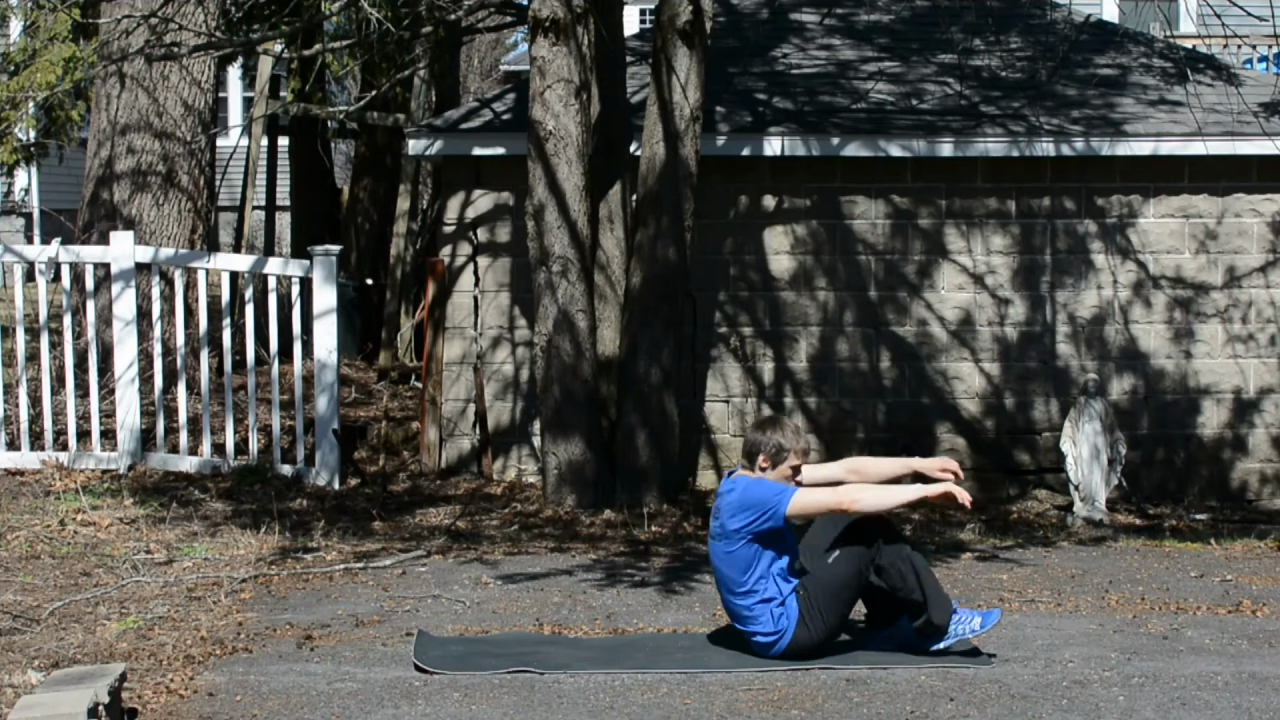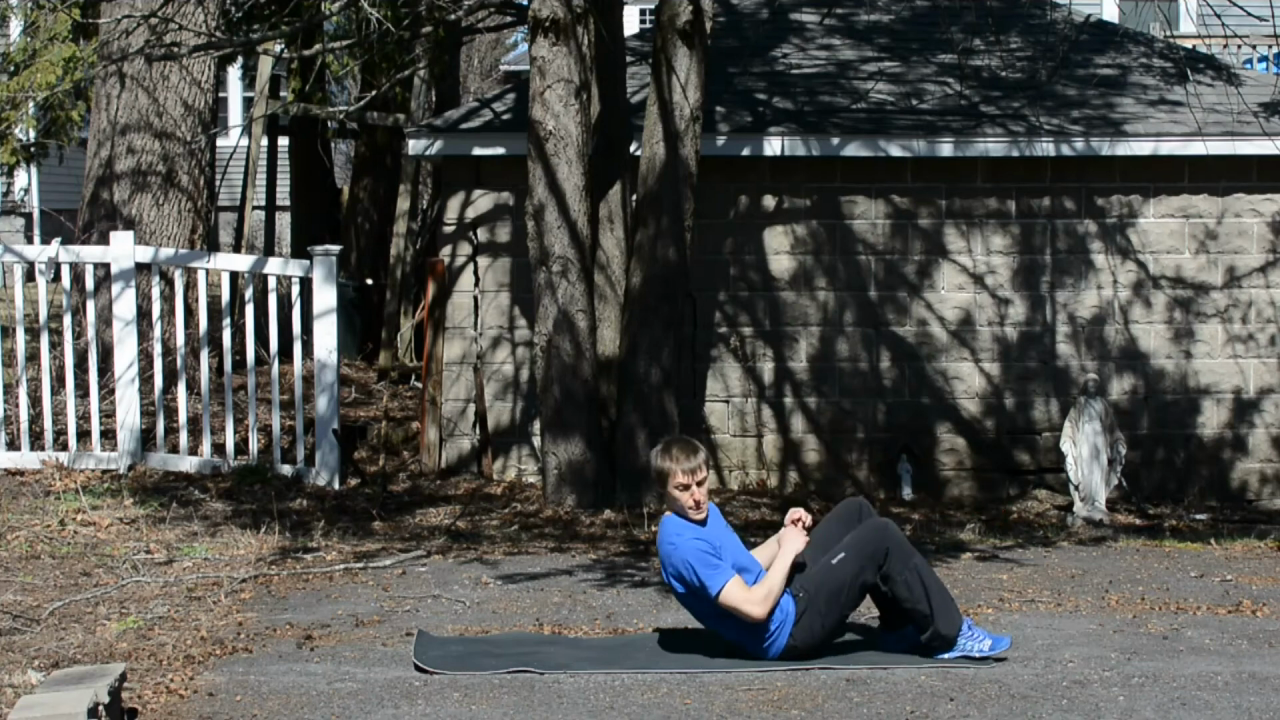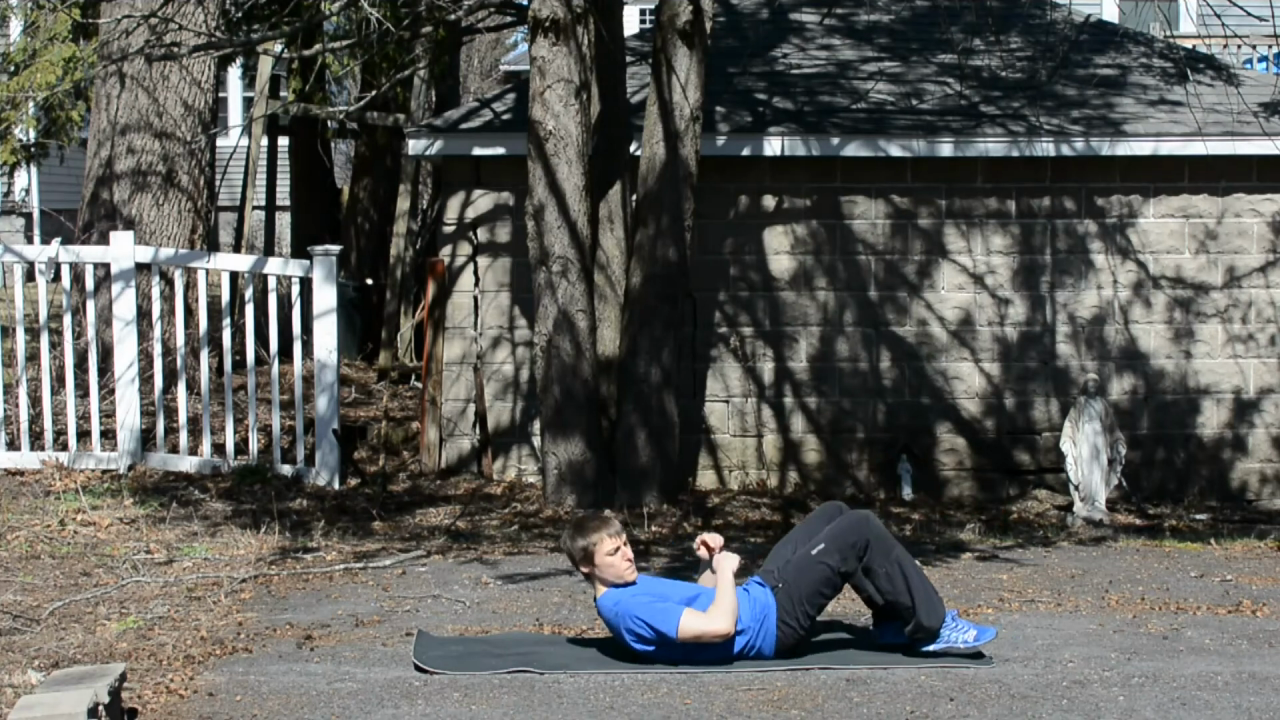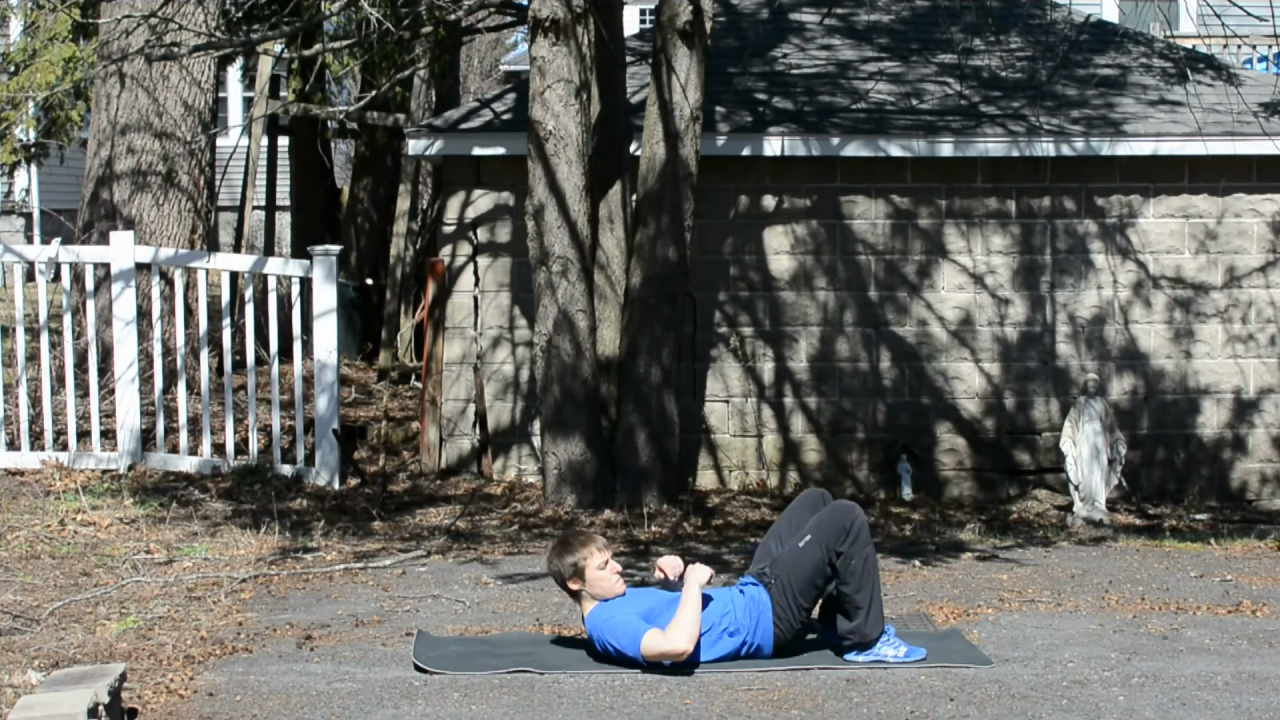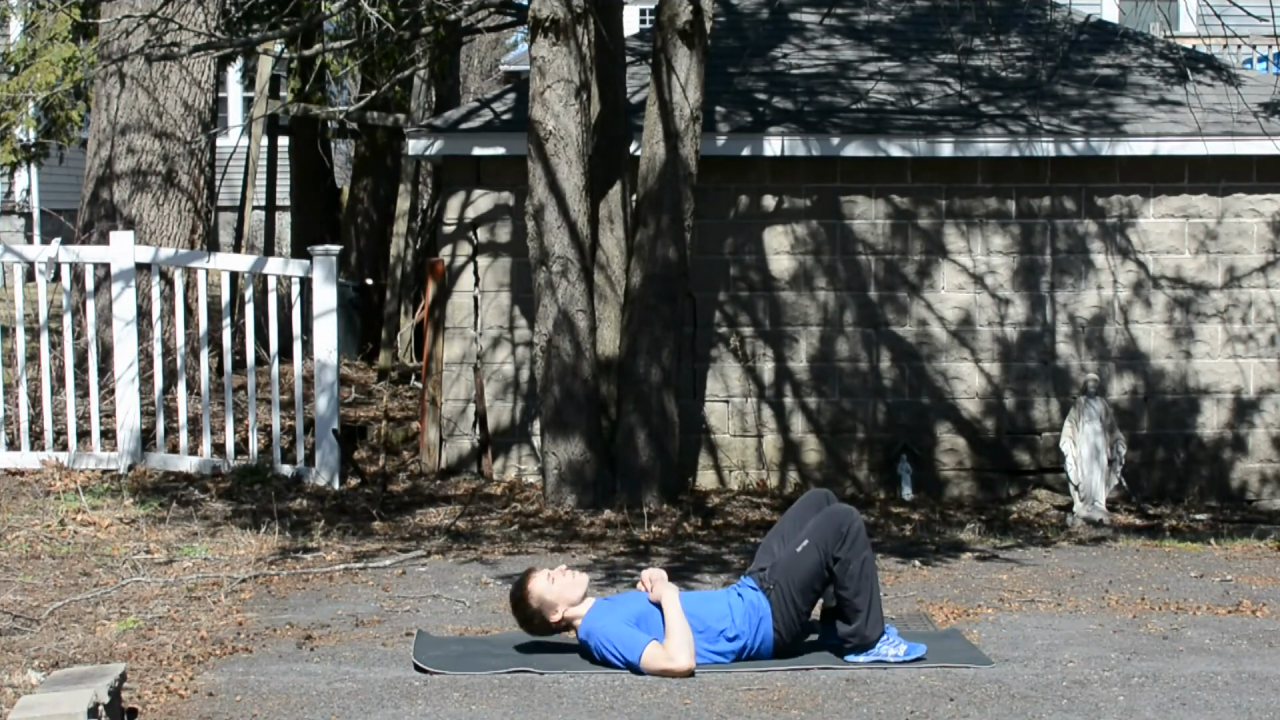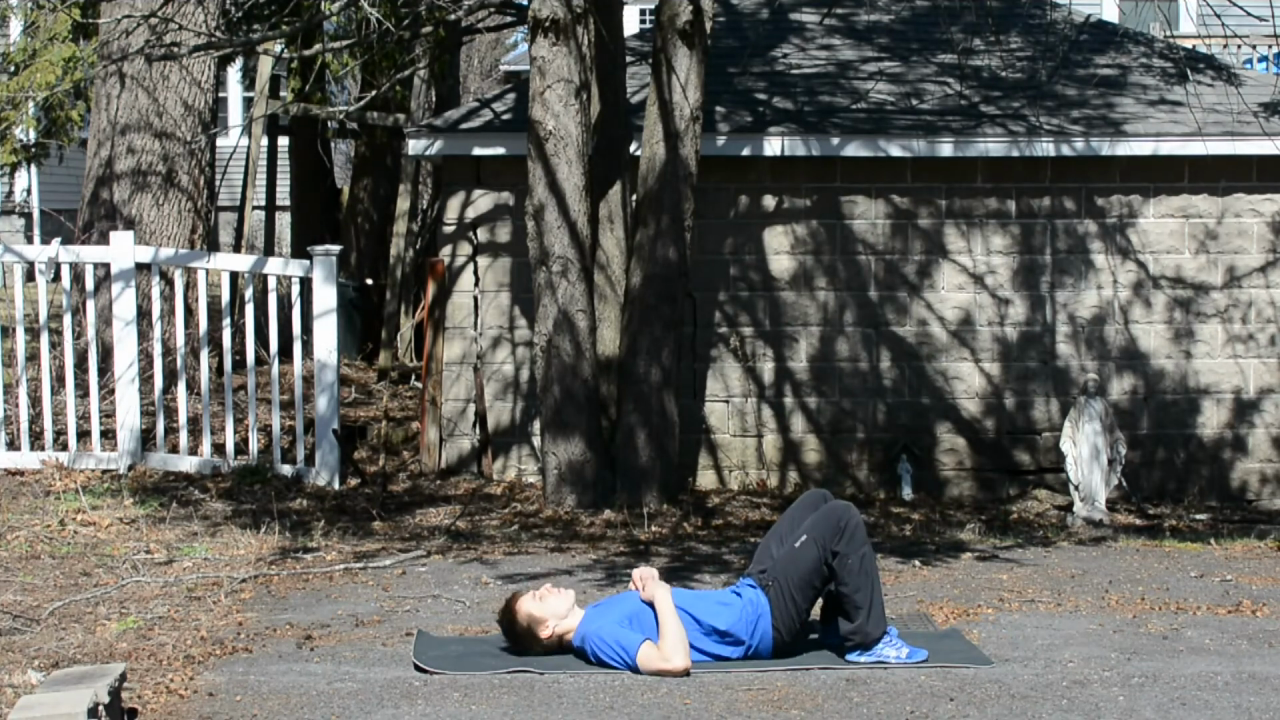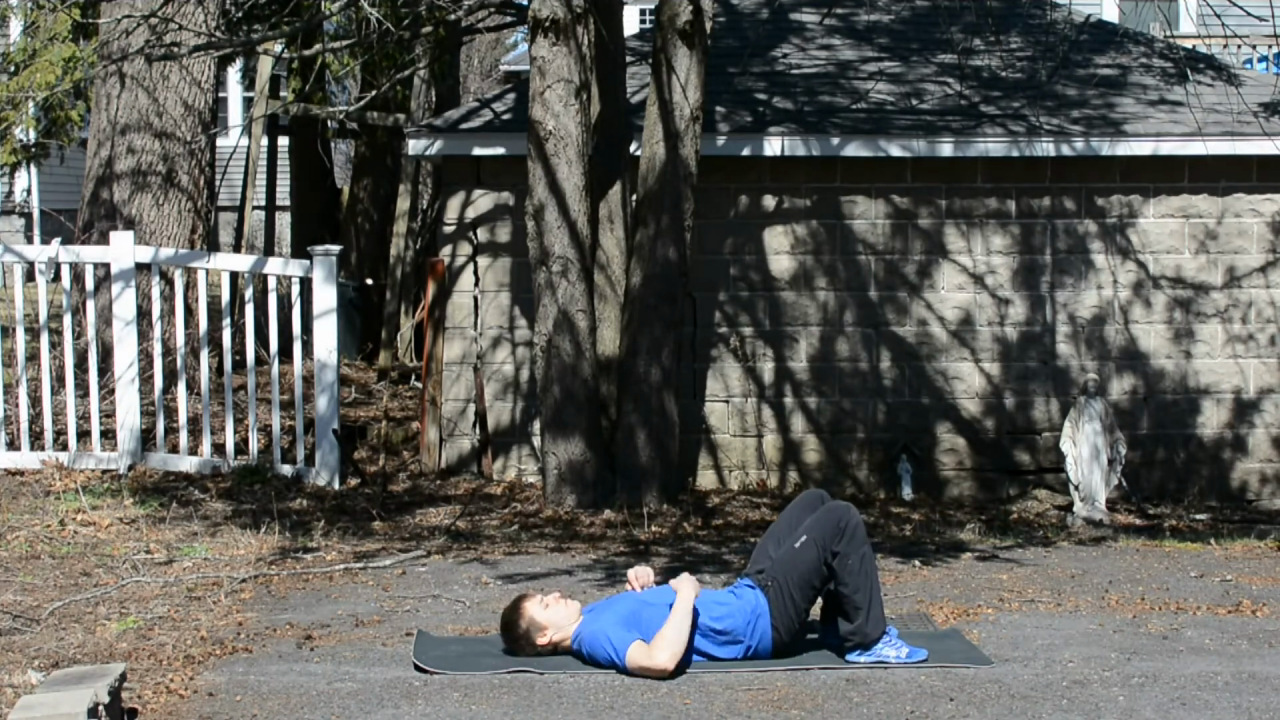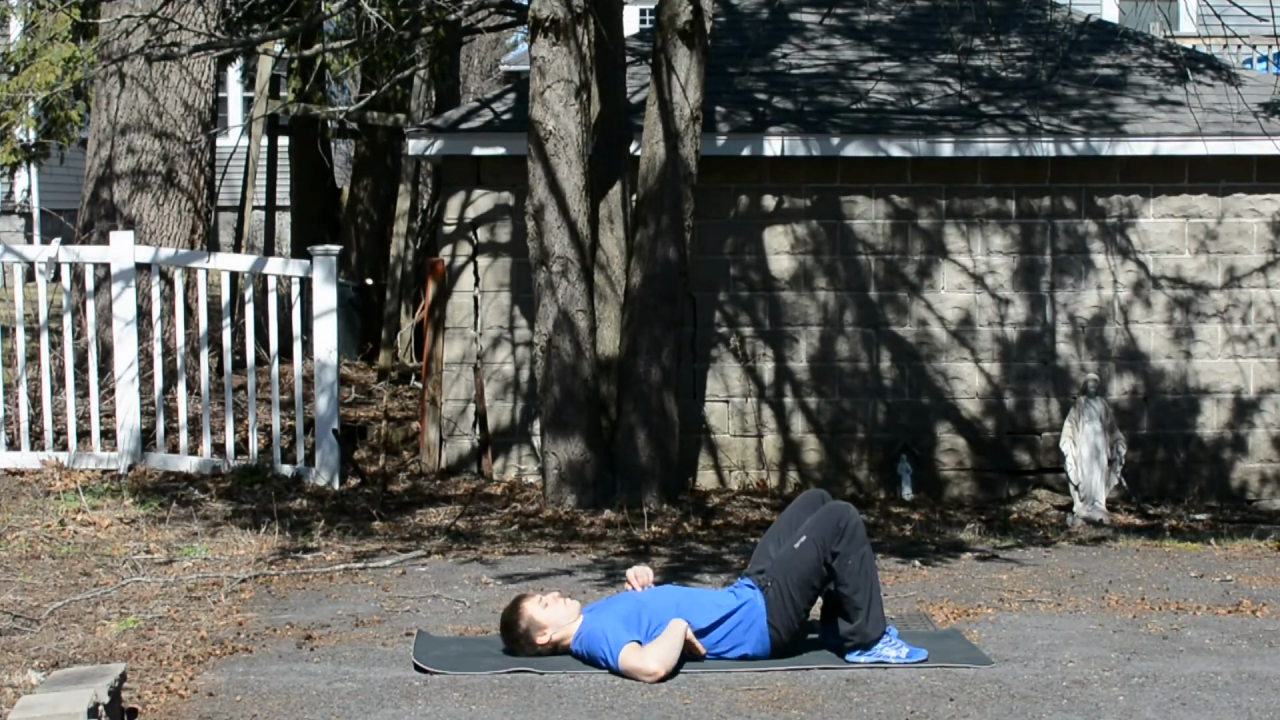
dt=0.5s
person 1, frame 1
left shoulder: (749, 478)
right shoulder: (751, 495)
left elbow: (847, 470)
right elbow: (844, 502)
left wrist: (918, 465)
right wrist: (925, 490)
left hip: (784, 604)
right hip: (786, 631)
right knee: (870, 531)
left ankle: (893, 625)
right ankle: (939, 625)
person 1, frame 2
left shoulder: (703, 513)
right shoulder: (680, 545)
right elbow: (755, 608)
left wrist: (782, 537)
right wrist: (789, 550)
left hip: (787, 600)
right hip: (788, 629)
left knee: (856, 511)
right knee: (882, 537)
left ankle: (902, 627)
right ankle: (946, 637)
person 1, frame 3
left shoulder: (626, 584)
right shoulder: (624, 608)
right elbow: (720, 626)
left wrist: (710, 566)
right wrist: (724, 570)
left hip: (758, 593)
right hip: (769, 623)
left knee: (835, 514)
right knee: (862, 527)
left ankle: (895, 622)
right ankle: (931, 628)
person 1, frame 4
left shoulder: (614, 602)
right shoulder: (607, 624)
right elbow: (678, 646)
left wrist: (670, 579)
right wrist: (692, 583)
left hip: (751, 594)
right hip: (766, 619)
left knee: (817, 500)
right knee: (847, 518)
left ankle: (838, 625)
right ankle: (866, 641)
person 1, frame 5
left shoulder: (603, 611)
right shoulder: (602, 630)
right elbow: (679, 661)
left wrist: (650, 588)
right wrist: (668, 597)
left hip: (748, 593)
right hip: (765, 619)
left knee: (820, 501)
right knee: (844, 522)
left ankle: (838, 626)
right ankle: (865, 641)
person 1, frame 6
left shoulder: (595, 616)
right shoulder: (598, 636)
right elbow: (675, 661)
left wrist: (646, 583)
right wrist: (660, 596)
left hip: (749, 596)
right hip: (765, 620)
left knee: (820, 500)
right knee: (842, 519)
left ankle: (840, 627)
right ankle: (868, 641)
person 1, frame 7
left shoulder: (594, 617)
right shoulder: (595, 638)
right elbow: (662, 661)
left wrist: (644, 584)
right wrist: (683, 595)
left hip: (747, 593)
right hip: (764, 619)
left knee: (816, 500)
right knee: (840, 519)
left ankle: (839, 627)
right ankle: (867, 641)
person 1, frame 8
left shoulder: (595, 617)
right shoulder: (594, 637)
right elbow: (652, 666)
left wrist: (641, 584)
right wrist: (677, 626)
left hip: (747, 595)
right hip: (763, 619)
left knee: (816, 501)
right knee: (841, 519)
left ankle: (839, 627)
right ankle: (867, 641)
